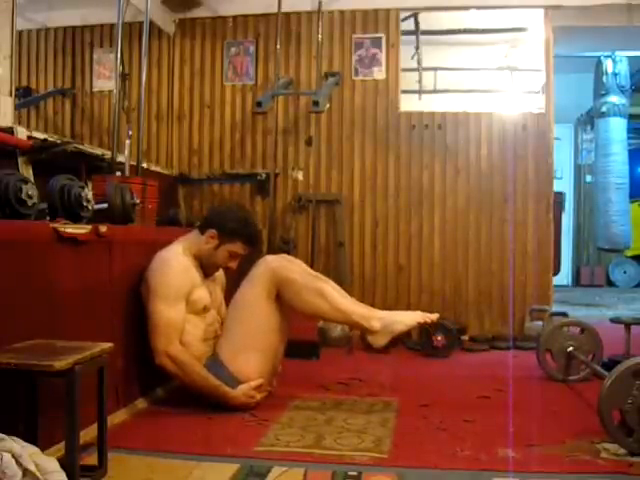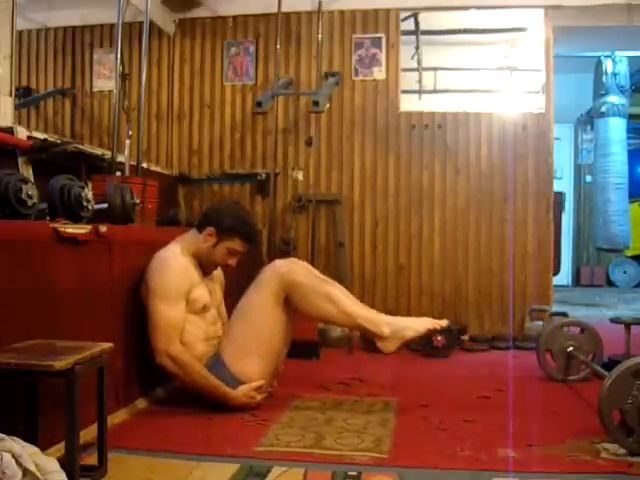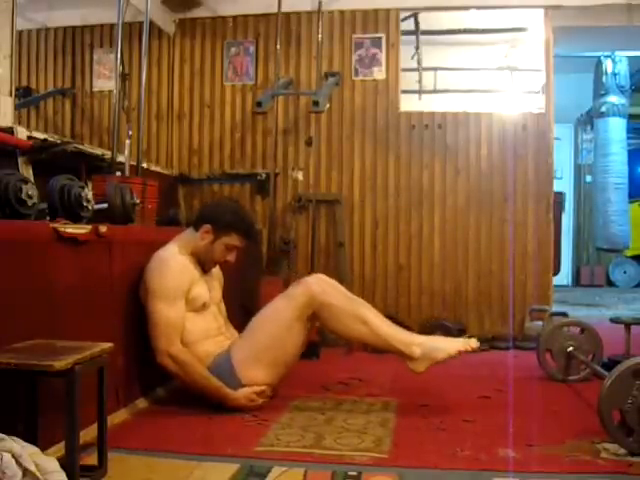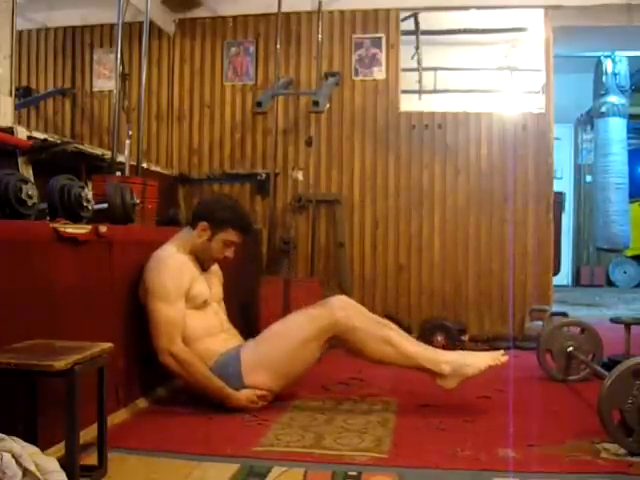
dt=0.4s
person 1, frame 1
left shoulder: (210, 269)
right shoulder: (172, 266)
right elbow: (165, 353)
left wrist: (265, 362)
right wrist: (227, 395)
left hip: (229, 370)
right hip: (220, 377)
left knee: (282, 268)
right knee: (272, 268)
left ankle: (373, 321)
right ankle: (375, 323)
person 1, frame 2
left shoulder: (209, 268)
right shoulder: (170, 267)
right elbow: (166, 353)
left wrist: (262, 362)
right wrist: (227, 395)
left hip: (230, 365)
right hip: (221, 376)
left knee: (293, 272)
right knee: (282, 272)
left ankle: (383, 326)
right ankle: (385, 329)
person 1, frame 3
left shoulder: (208, 267)
right shoulder: (169, 267)
right elbow: (167, 352)
left wrist: (258, 355)
right wrist: (228, 396)
left hip: (233, 363)
right hip: (224, 375)
left knee: (318, 288)
right knee: (313, 289)
left ankle: (413, 346)
right ankle: (416, 349)
person 1, frame 4
left shoulder: (207, 266)
right shoulder: (167, 266)
right elbow: (169, 351)
left wrist: (258, 356)
right wrist: (228, 396)
left hip: (237, 361)
right hip: (227, 374)
left knee: (338, 308)
right knee: (336, 313)
left ankle: (440, 362)
right ankle: (443, 366)
